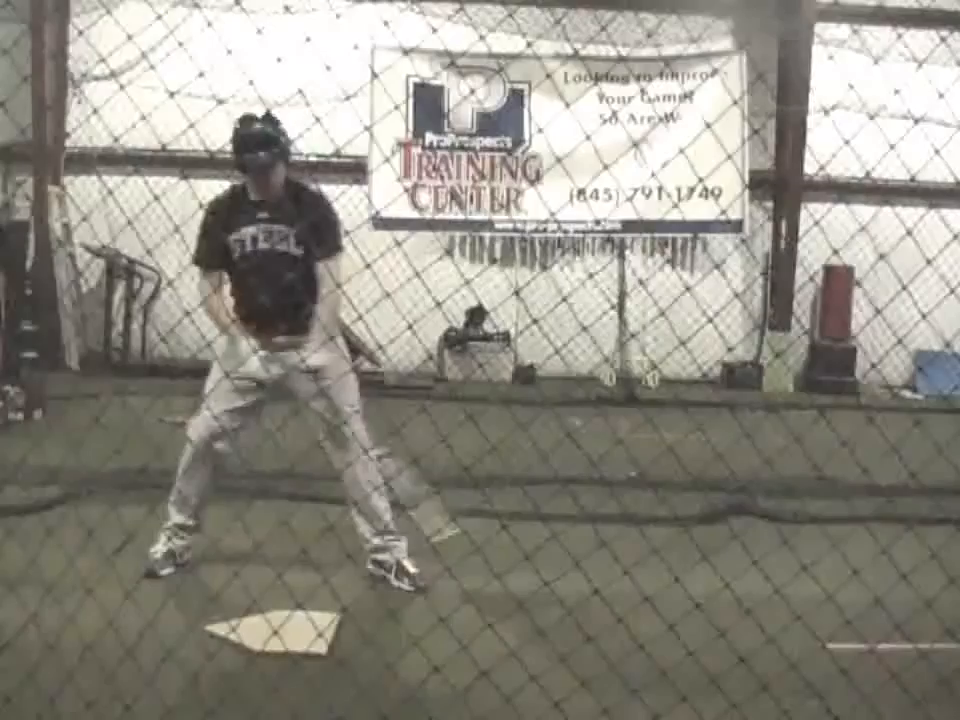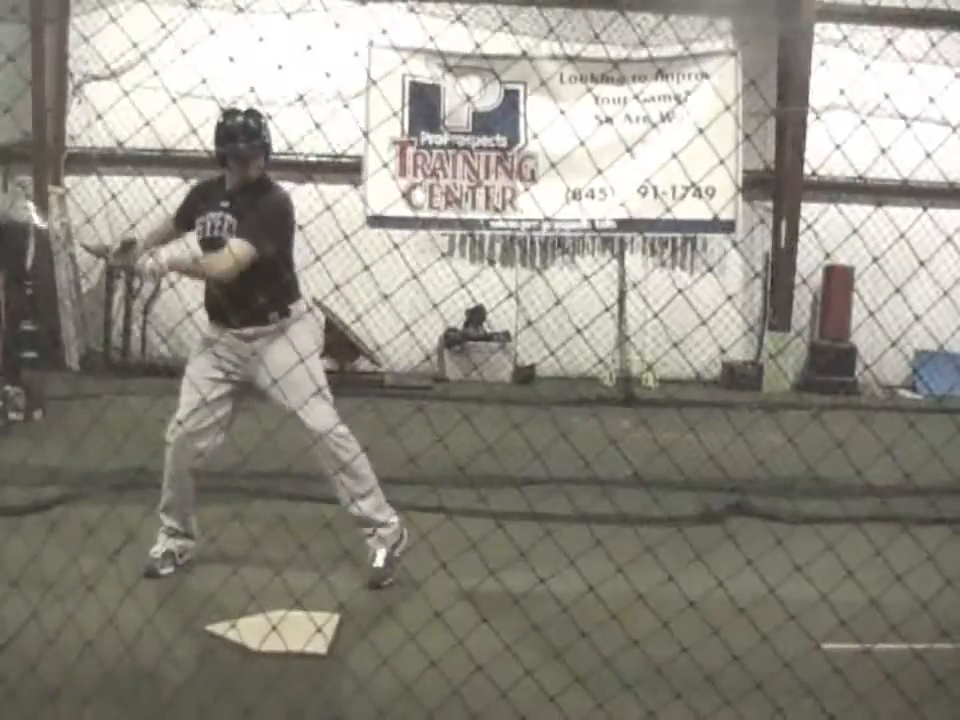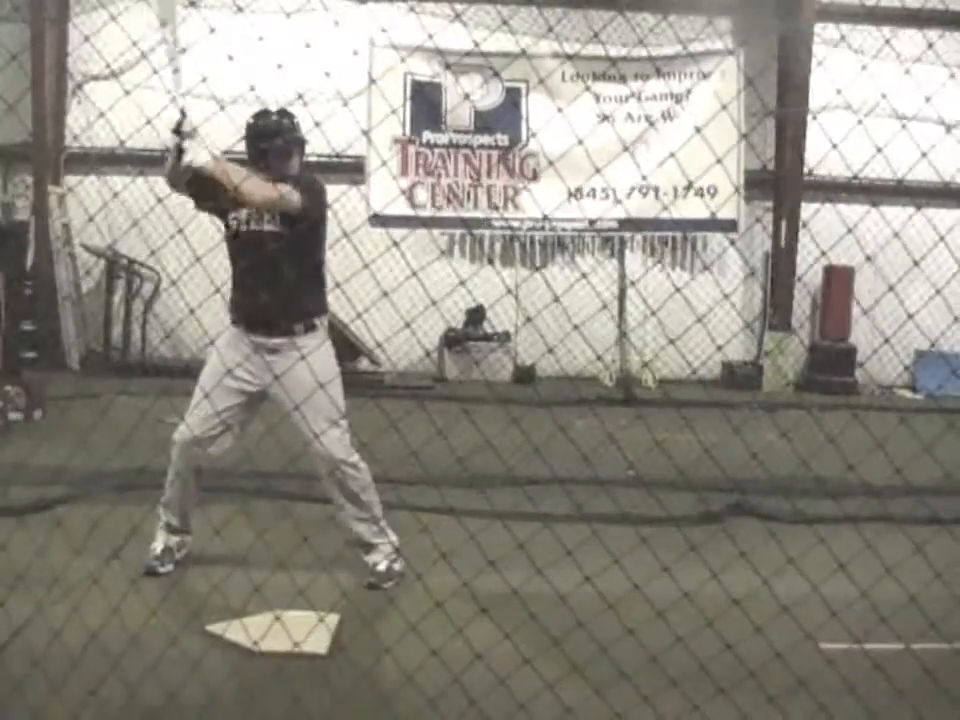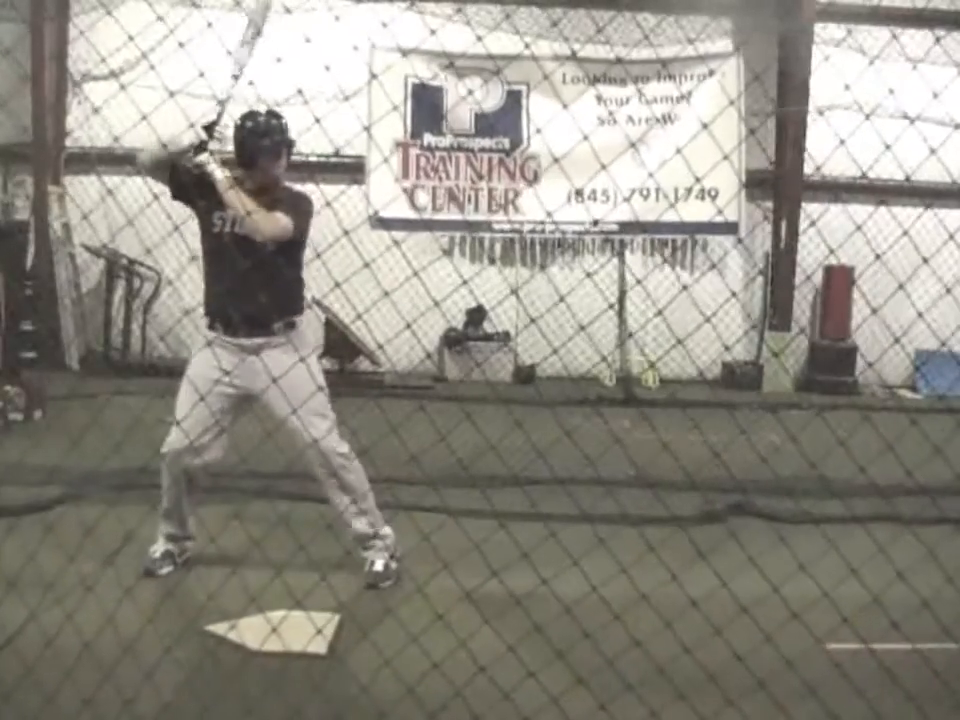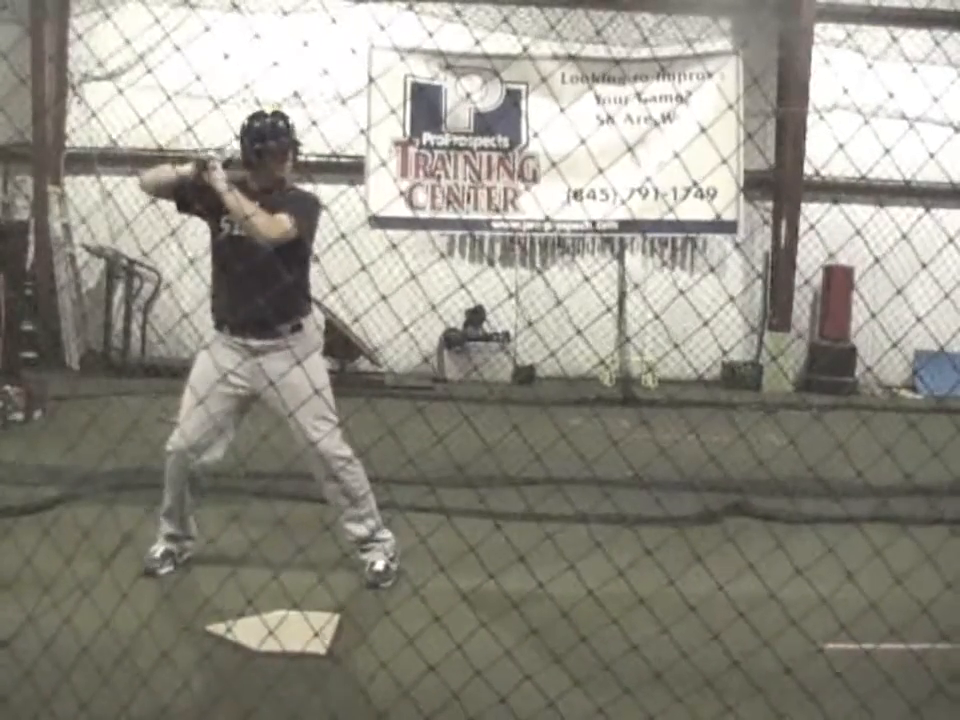
dt=0.4s
person 1, frame 1
left shoulder: (313, 206)
right shoulder: (221, 212)
left elbow: (329, 282)
right elbow: (211, 290)
left wrist: (318, 346)
right wrist: (244, 347)
left hip: (310, 339)
right hip: (248, 341)
left knee: (351, 440)
right knee: (203, 438)
left ankle: (387, 551)
right ankle: (176, 537)
person 1, frame 2
left shoulder: (272, 202)
right shoulder: (203, 193)
left elbow: (225, 267)
right elbow: (168, 235)
left wrist: (168, 260)
right wrist: (145, 246)
left hip: (279, 332)
right hip: (222, 335)
left knee: (327, 429)
right knee: (183, 437)
left ankle: (384, 532)
right ankle: (175, 539)
person 1, frame 3
left shoulder: (309, 191)
right shoulder: (231, 189)
left elbow: (268, 197)
right elbow: (176, 182)
left wrist: (210, 160)
right wrist: (180, 149)
left hip: (302, 345)
right hip: (241, 342)
left knee: (336, 452)
right knee: (188, 441)
left ankle: (381, 547)
right ankle: (172, 535)
person 1, frame 4
left shoulder: (296, 203)
right shoulder: (208, 189)
left elbow: (266, 230)
right elbow: (146, 162)
left wrist: (219, 178)
right wrist: (187, 148)
left hip: (283, 346)
right hip: (221, 346)
left knee: (328, 448)
right knee: (178, 449)
left ankle: (378, 543)
right ankle: (173, 540)
person 1, frame 5
left shoulder: (302, 203)
right shoulder: (218, 193)
left elbow: (267, 230)
right elbow: (148, 183)
left wrist: (219, 181)
right wrist: (195, 170)
left hip: (289, 347)
right hip: (228, 346)
left knee: (330, 450)
right knee: (182, 449)
left ankle: (377, 545)
right ankle: (174, 539)
